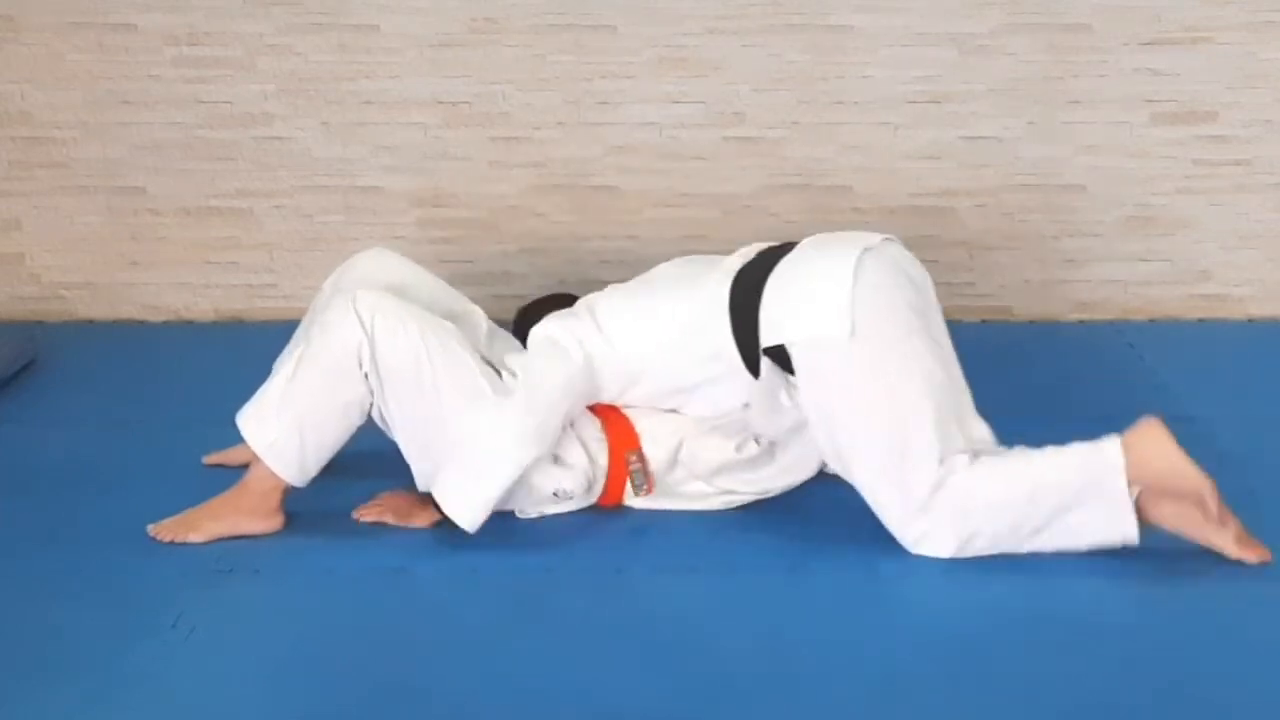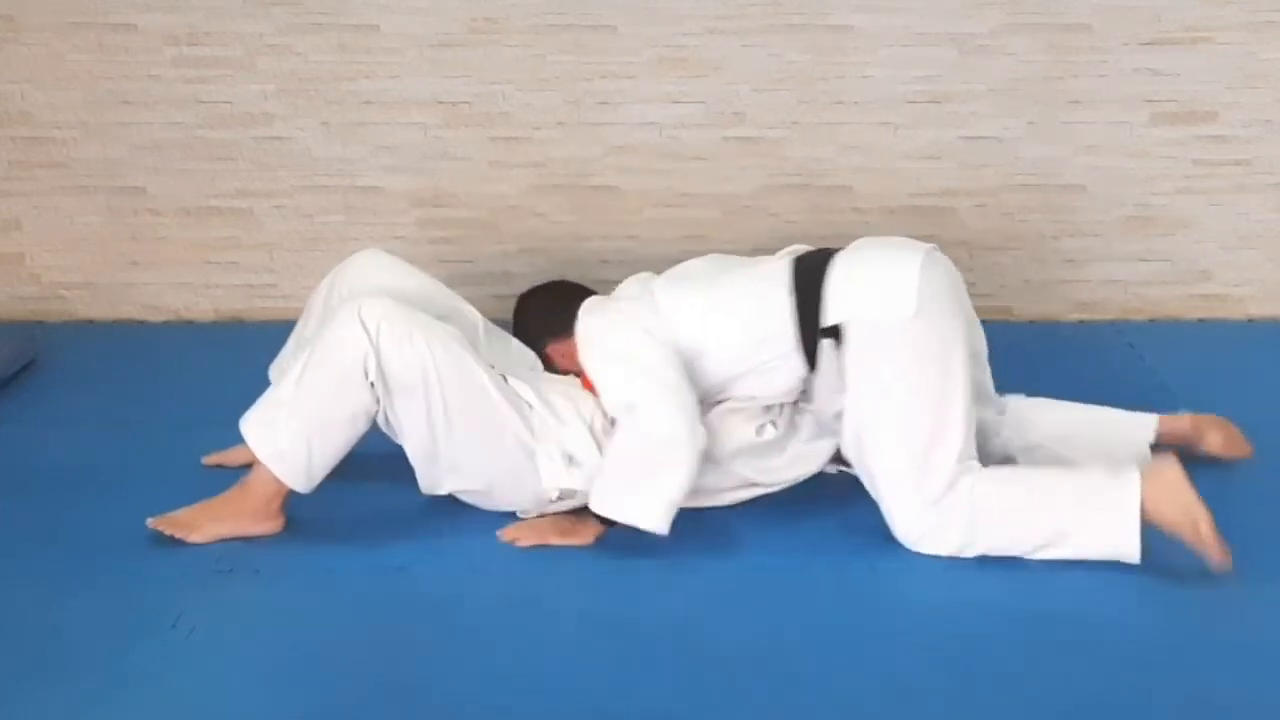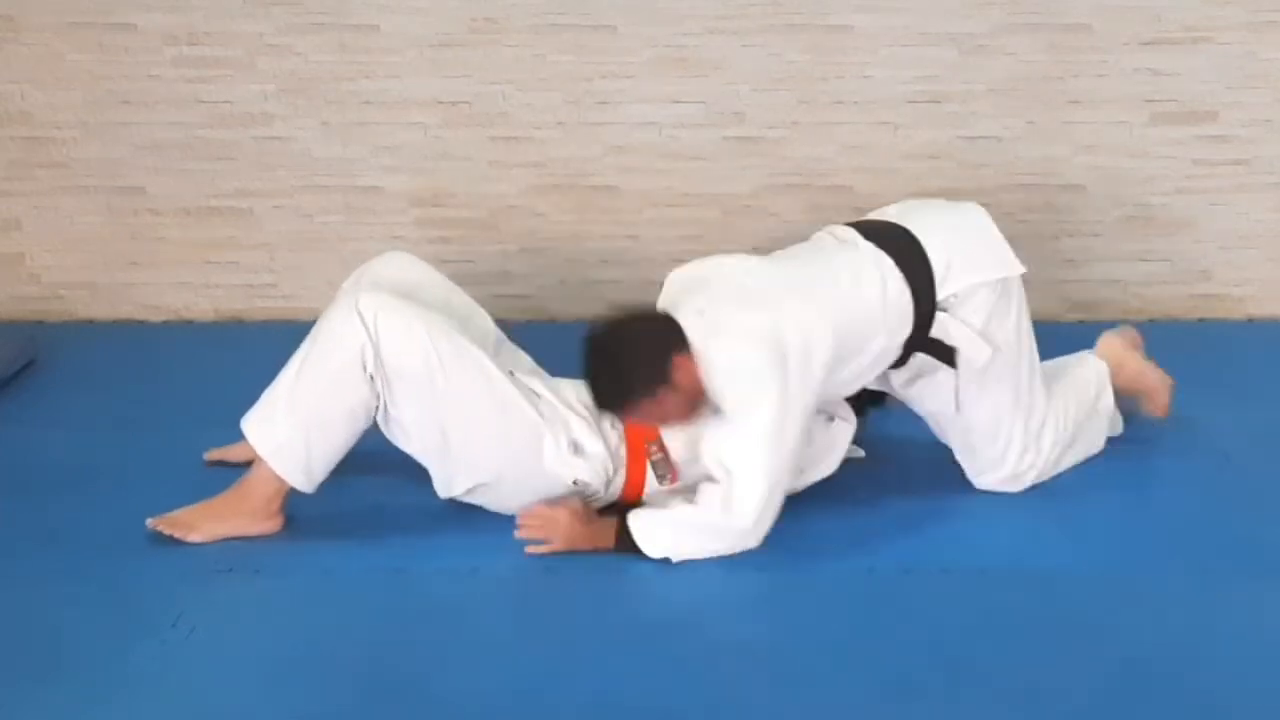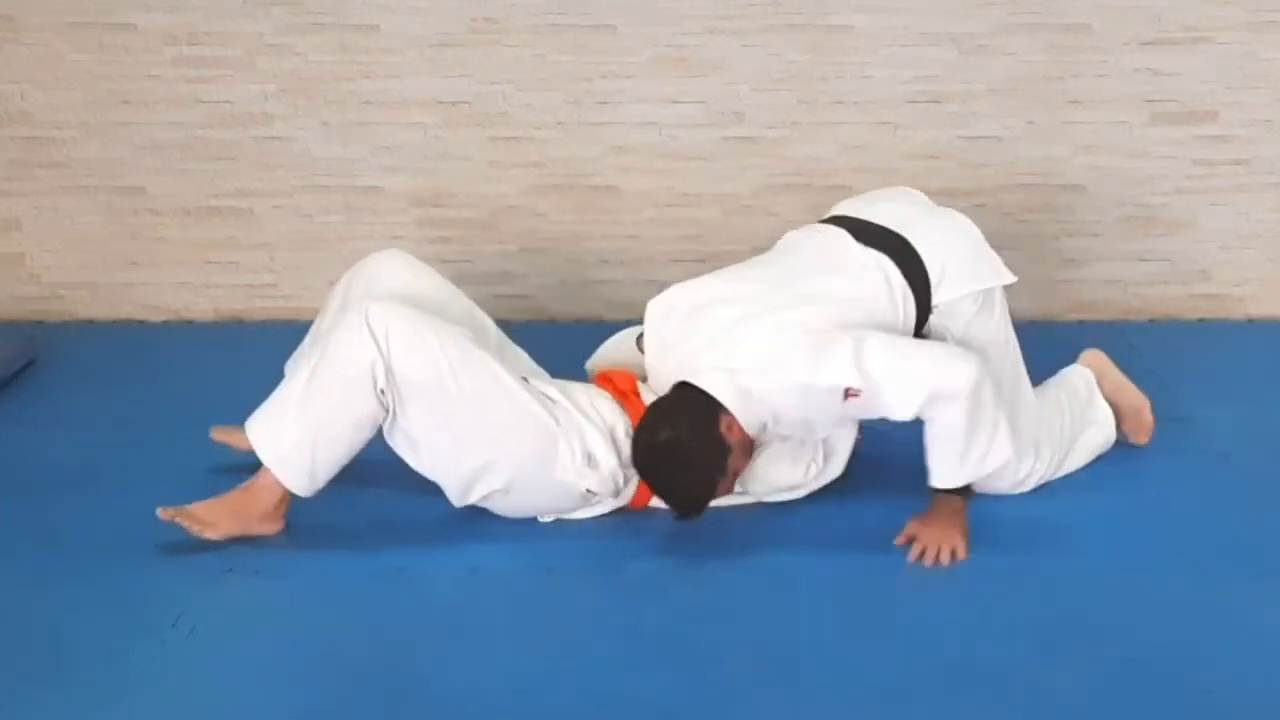
dt=0.4s
person 1, frame 1
left shoulder: (795, 440)
left hip: (538, 450)
left knee: (368, 319)
right knee: (374, 272)
left ankle: (257, 497)
right ankle: (287, 437)
person 1, frame 2
left shoulder: (806, 426)
left hip: (547, 450)
right hip: (544, 396)
left knee: (368, 326)
right knee: (368, 274)
left ankle: (255, 500)
right ankle: (285, 437)
person 1, frame 3
left shoulder: (819, 431)
left hip: (560, 455)
right hip: (549, 404)
left knee: (368, 321)
right knee: (392, 275)
left ankle: (257, 499)
right ankle: (296, 438)
person 1, frame 4
left shoulder: (817, 435)
left hip: (563, 459)
right hip: (547, 403)
left knee: (378, 328)
right knee: (387, 274)
left ankle: (262, 500)
right ankle: (298, 439)
person 2, frame 1
left shoulder: (563, 342)
right shoulder: (625, 312)
left elbow: (513, 424)
left wrist: (443, 504)
left hip: (831, 317)
right hip: (862, 266)
left knee: (935, 516)
right knee: (960, 470)
left ankle: (1134, 464)
right ankle: (1154, 483)
person 2, frame 2
left shoulder: (611, 335)
right shoulder: (652, 303)
left elbow: (667, 440)
left wrist: (596, 515)
left hip: (880, 315)
right hip: (899, 278)
left knee: (930, 516)
right knee: (983, 428)
left ankle: (1142, 496)
right ankle: (1171, 432)
person 2, frame 3
left shoulder: (751, 369)
right shoulder: (682, 293)
left elbow: (737, 522)
left wrist: (612, 529)
left hip: (955, 273)
right hip: (897, 249)
left knee: (1007, 464)
right knee: (968, 420)
left ankle: (1101, 371)
right ankle: (1100, 363)
person 2, frame 4
left shoulder: (805, 371)
right shoulder: (666, 324)
left elbow: (958, 378)
left wrist: (946, 507)
left hip: (940, 263)
right hip: (858, 236)
left knee: (1009, 459)
left ankle: (1091, 383)
